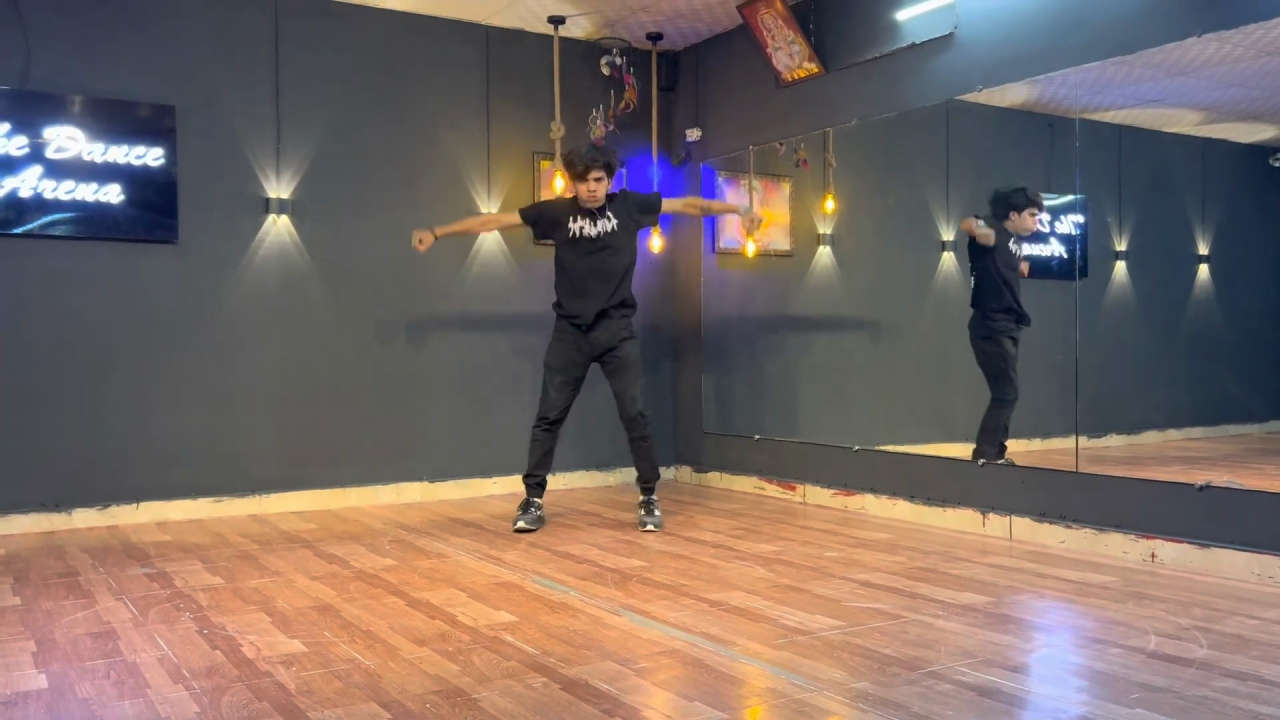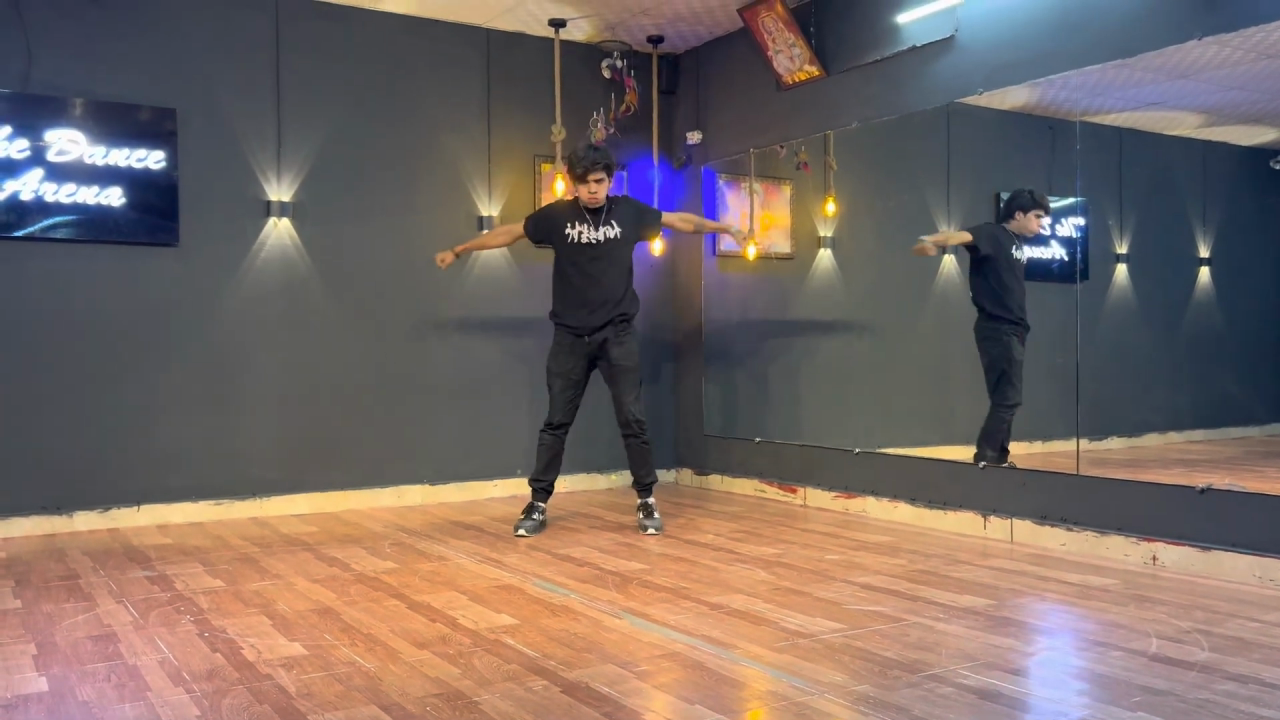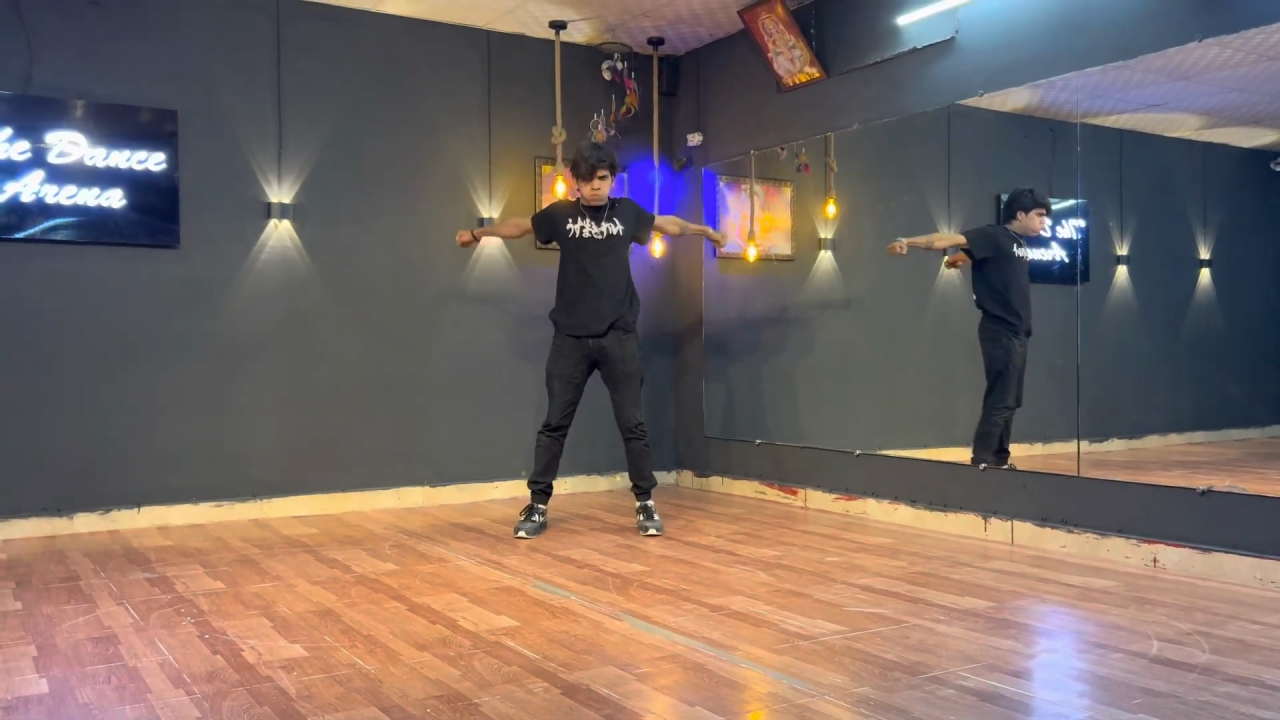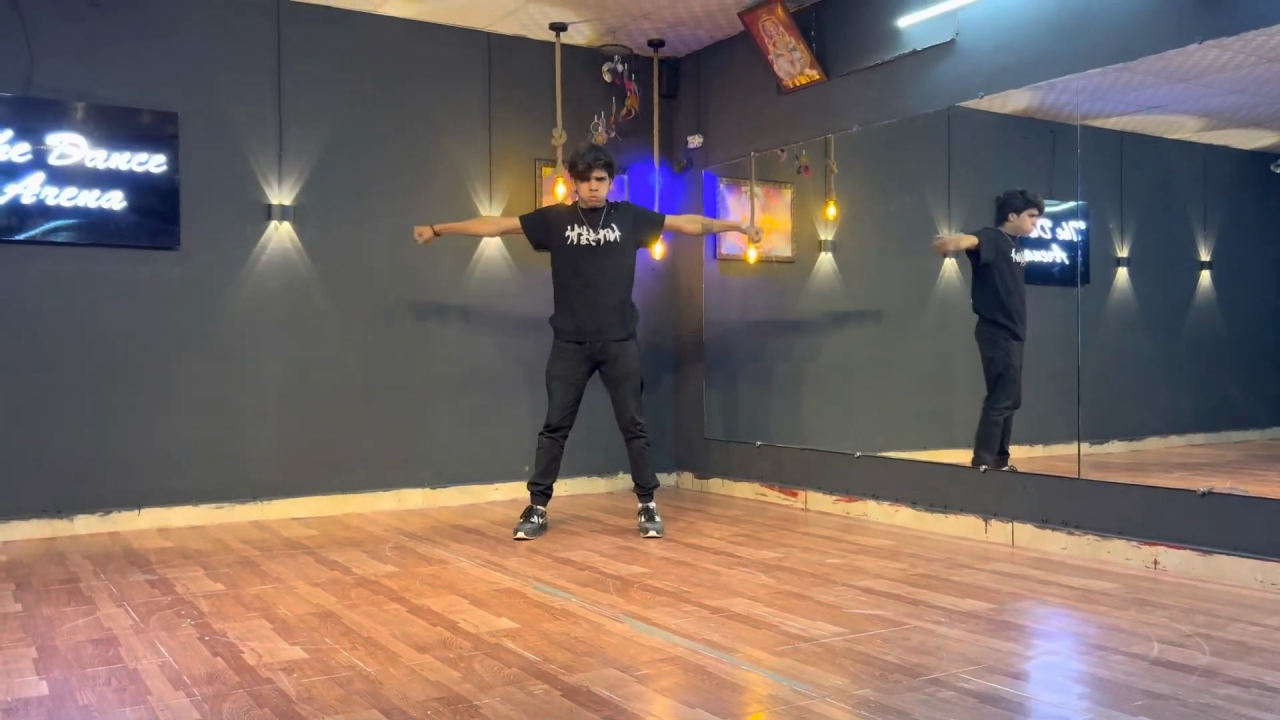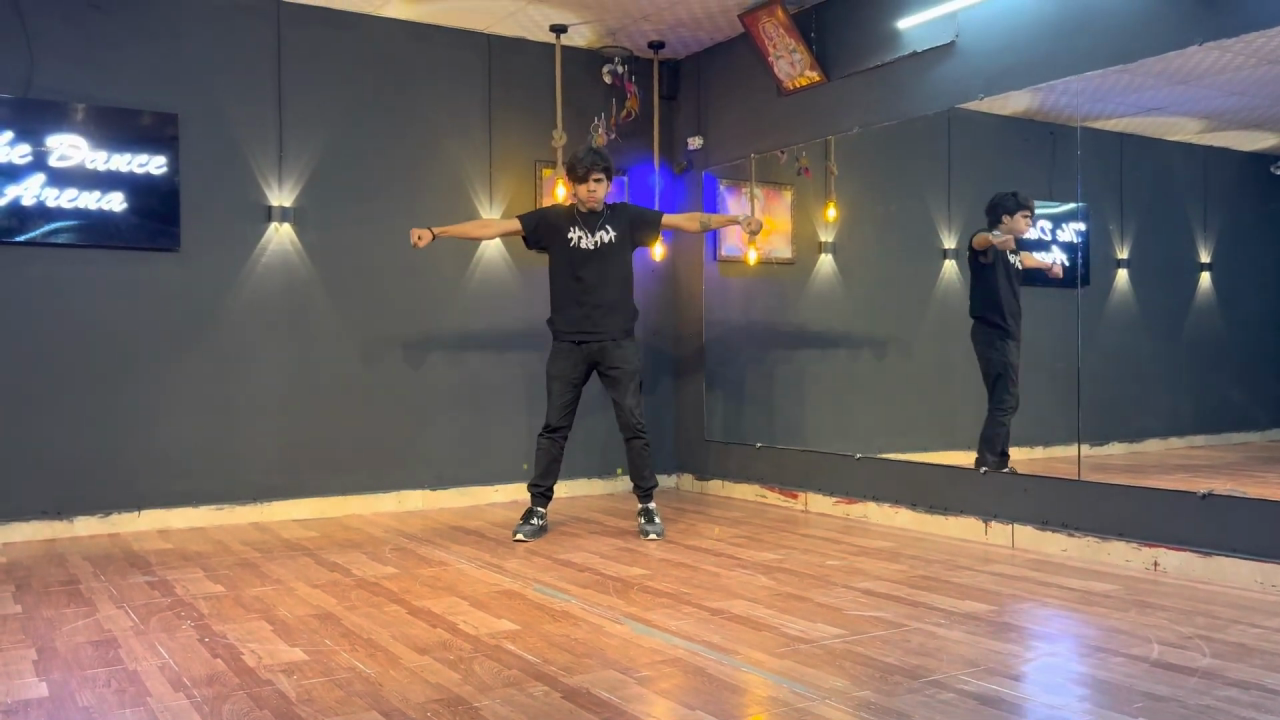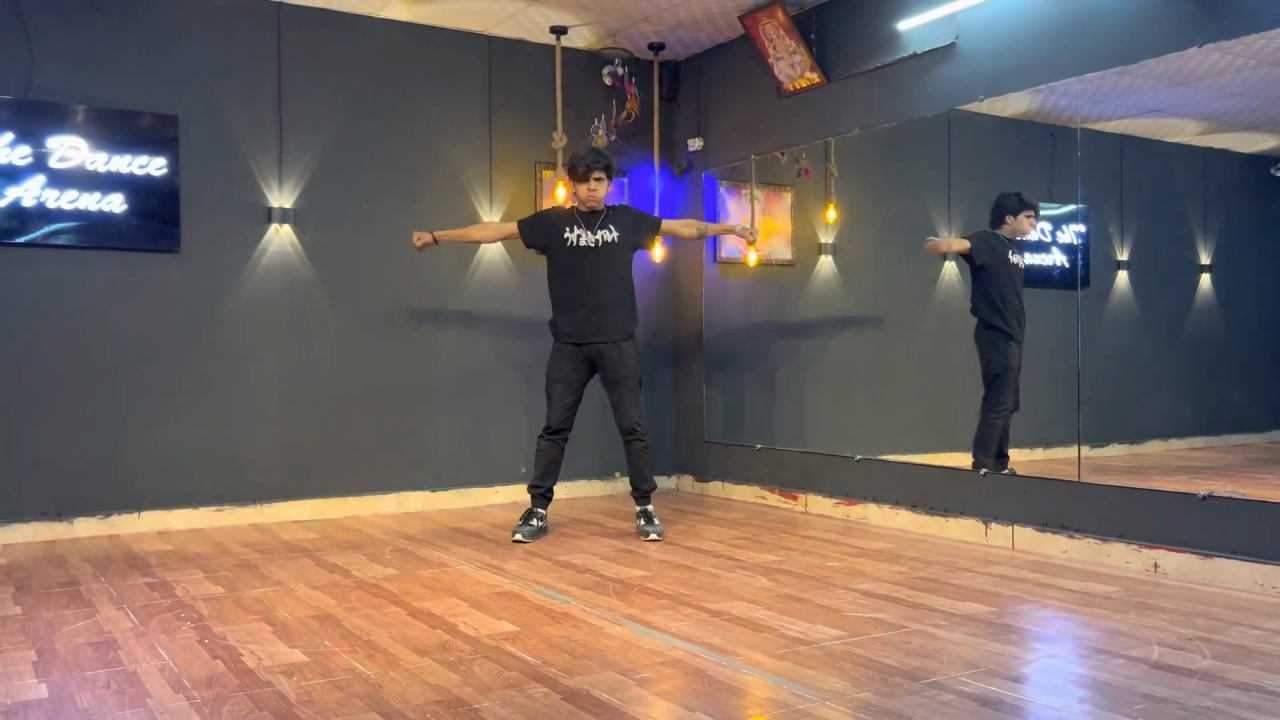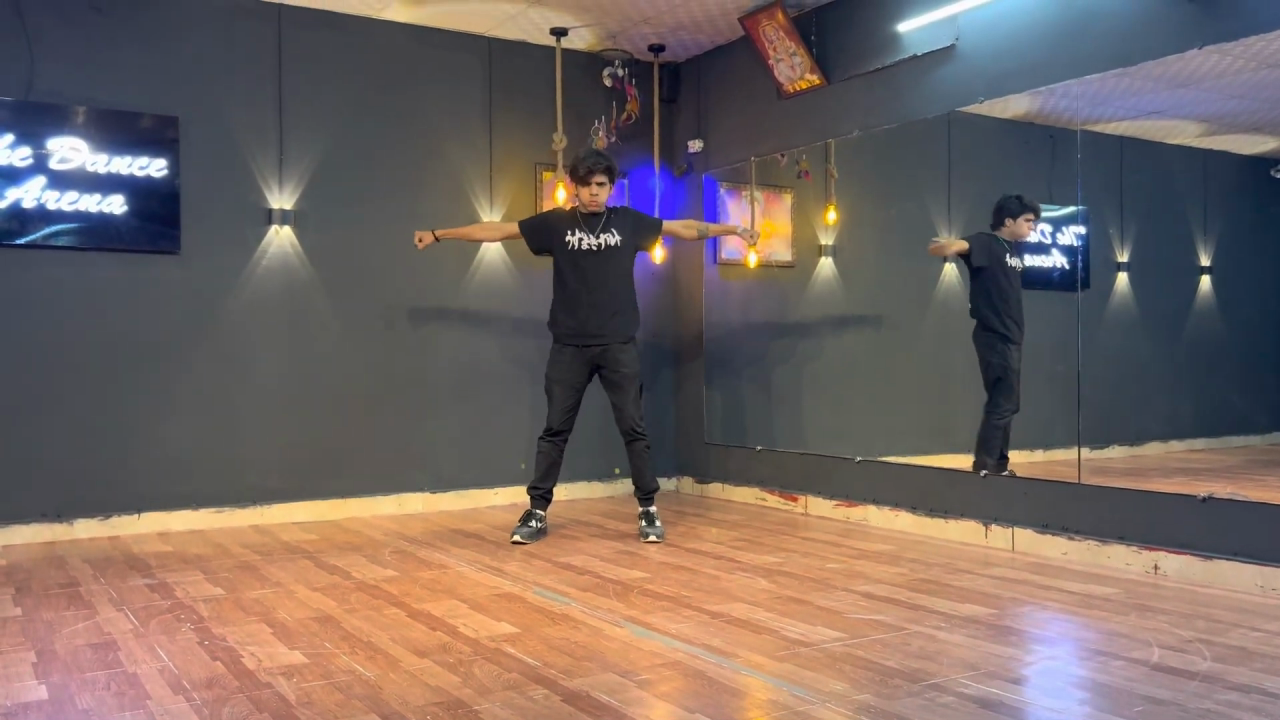
dt=0.2s
person 1, frame 1
left shoulder: (629, 205)
right shoulder: (554, 211)
left elbow: (685, 204)
right elbow: (499, 220)
left wrist: (737, 209)
right wrist: (438, 231)
left hip: (617, 330)
right hip: (570, 330)
left knee: (635, 415)
right knee: (549, 415)
left ankle: (648, 497)
right ankle: (533, 499)
person 1, frame 2
left shoulder: (628, 211)
right shoulder: (556, 215)
left elbow: (678, 220)
right elbow: (508, 232)
left wrist: (726, 227)
right wrist: (459, 249)
left hip: (618, 334)
right hip: (570, 335)
left knee: (632, 419)
right knee: (557, 421)
left ankle: (646, 500)
right ankle: (537, 504)
person 1, frame 3
left shoulder: (627, 211)
right shoulder: (560, 213)
left elbow: (666, 223)
right elbow: (520, 226)
left wrist: (707, 231)
right wrist: (476, 234)
left hip: (619, 337)
right hip: (570, 338)
left knee: (632, 423)
right knee: (555, 423)
left ankle: (645, 503)
right ankle: (537, 505)
person 1, frame 4
left shoulder: (628, 216)
right shoulder: (555, 218)
left elbow: (685, 223)
right elbow: (499, 224)
left wrist: (734, 225)
right wrist: (438, 229)
left hip: (619, 341)
right hip: (570, 342)
left knee: (633, 424)
right knee: (555, 425)
left ankle: (647, 505)
right ankle: (537, 507)
person 1, frame 5
left shoulder: (627, 216)
right shoulder: (553, 219)
left elbow: (686, 221)
right elbow: (494, 227)
left wrist: (736, 219)
right wrist: (434, 231)
left hip: (618, 341)
right hip: (568, 342)
left knee: (633, 425)
right knee: (554, 426)
left ankle: (647, 506)
right ankle: (538, 509)
person 1, frame 6
left shoulder: (627, 219)
right shoulder: (553, 221)
left elbow: (683, 227)
right elbow: (494, 231)
left wrist: (732, 227)
right wrist: (436, 236)
left hip: (618, 342)
right hip: (569, 344)
left knee: (632, 427)
right knee: (555, 427)
left ankle: (645, 508)
right ankle: (538, 510)
person 1, frame 7
left shoulder: (628, 220)
right shoulder: (556, 222)
left elbow: (683, 228)
right elbow: (497, 230)
left wrist: (733, 229)
right wrist: (439, 234)
left hip: (619, 344)
right hip: (570, 346)
left knee: (633, 428)
right knee: (555, 429)
left ankle: (648, 509)
right ankle: (537, 511)
person 2, frame 1
left shoulder: (1014, 240)
right shoulder: (992, 231)
right elbow: (968, 225)
right wrist: (979, 228)
left hip: (1006, 329)
right hip: (991, 328)
left knee: (1007, 396)
right knee: (1005, 395)
left ankle: (995, 454)
right ankle: (983, 457)
person 2, frame 2
left shoulder: (1018, 243)
right shoulder: (993, 234)
right elbow: (960, 237)
right wrist: (929, 241)
left hip: (1013, 331)
right hip: (998, 331)
left knee: (1009, 399)
right knee: (1007, 399)
left ankle: (999, 458)
right ankle: (985, 459)
person 2, frame 3
left shoulder: (1019, 242)
right shoulder: (993, 236)
right elbow: (950, 240)
left wrist: (961, 258)
right wrist: (908, 242)
left hip: (1017, 333)
right hip: (1000, 332)
left knee: (1010, 401)
right knee: (1000, 401)
left ankle: (999, 459)
right ankle: (982, 461)
person 2, frame 4
left shoulder: (1013, 243)
right shoulder: (992, 238)
right elbow: (967, 241)
right wrist: (949, 242)
left hip: (1012, 333)
right hip: (997, 333)
left knee: (1009, 401)
right knee: (999, 401)
left ankle: (999, 461)
right ankle: (984, 463)
person 2, frame 5
left shoulder: (1011, 246)
right shoulder: (993, 242)
left elbow: (1023, 259)
right elbow: (978, 240)
left wrist: (1049, 265)
right wrist: (994, 237)
left hip: (1006, 334)
right hip: (993, 333)
left knee: (1006, 401)
right knee: (1003, 401)
left ankle: (999, 462)
right ankle: (986, 464)
person 2, frame 6
left shoulder: (1014, 247)
right shoulder: (987, 241)
right elbow: (961, 244)
right wrist: (941, 245)
left hip: (1012, 335)
right hip: (996, 335)
left knee: (1008, 404)
right knee: (998, 403)
left ankle: (998, 463)
right ankle: (983, 465)
person 2, frame 7
left shoulder: (1013, 247)
right shoulder: (986, 243)
right elbow: (960, 245)
right wrist: (945, 246)
left hip: (1010, 338)
right hip: (995, 337)
left knee: (1007, 405)
right knee: (1001, 404)
left ankle: (999, 465)
right ankle: (984, 467)
